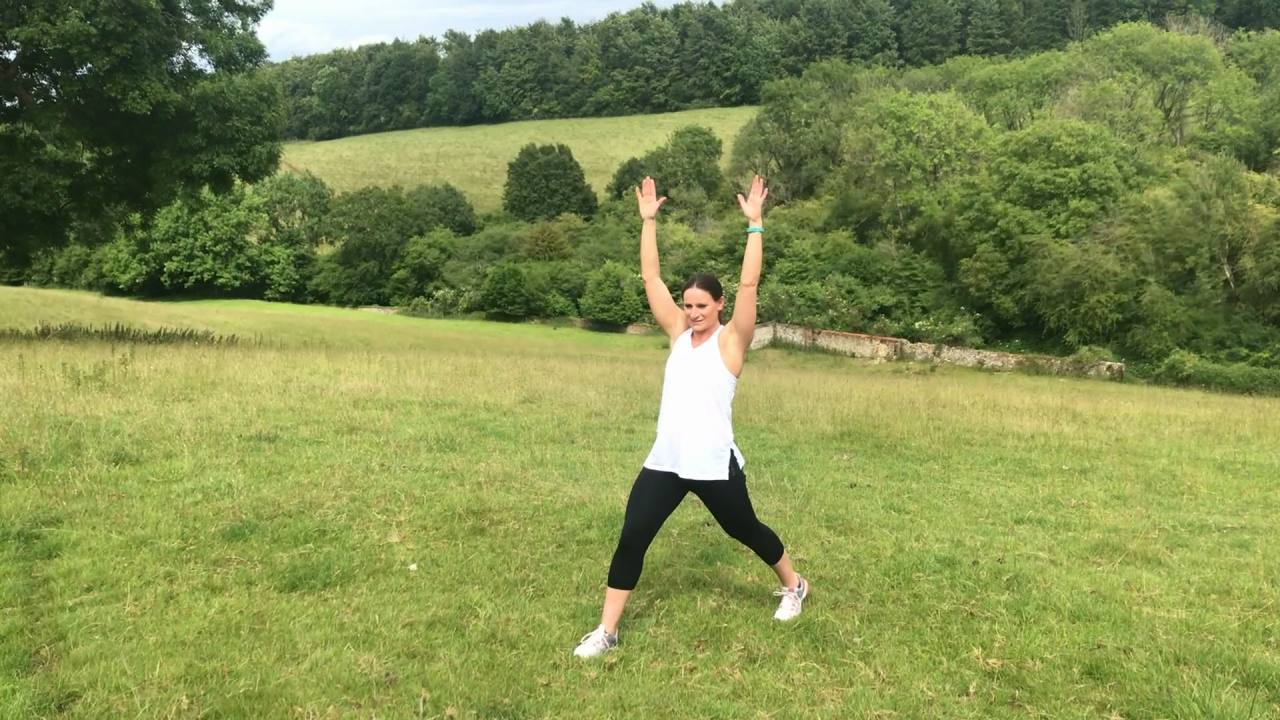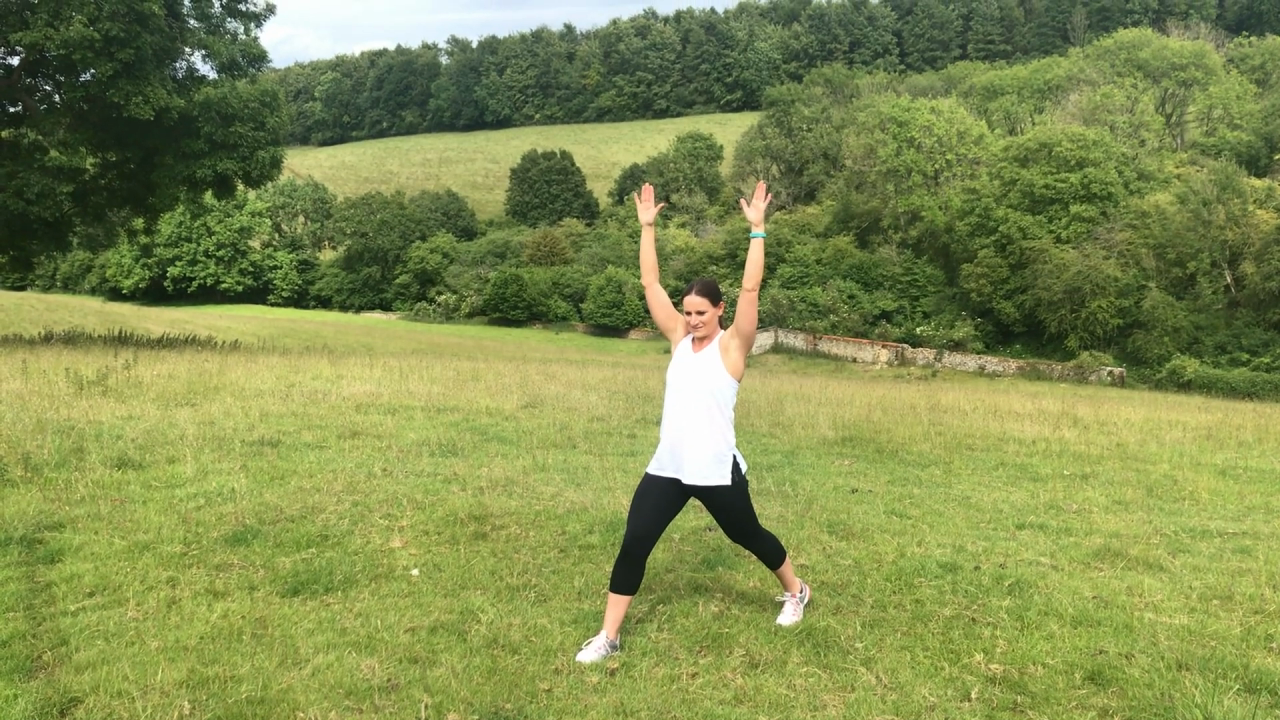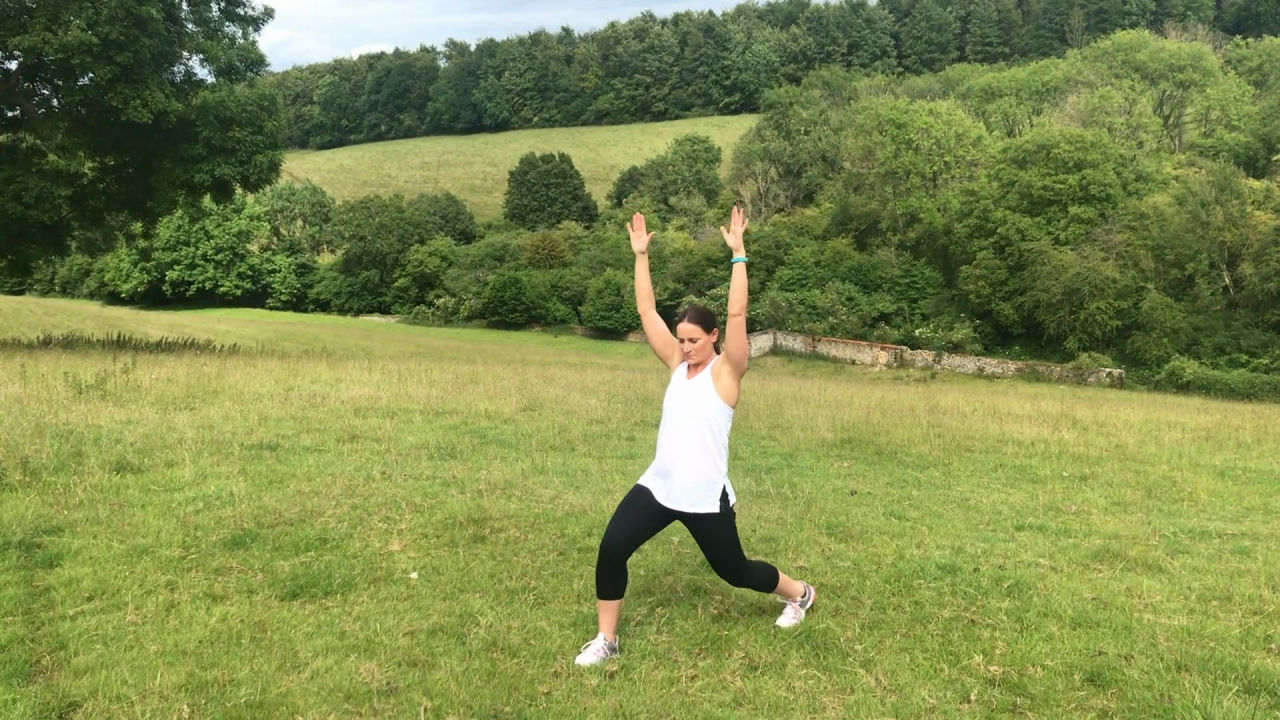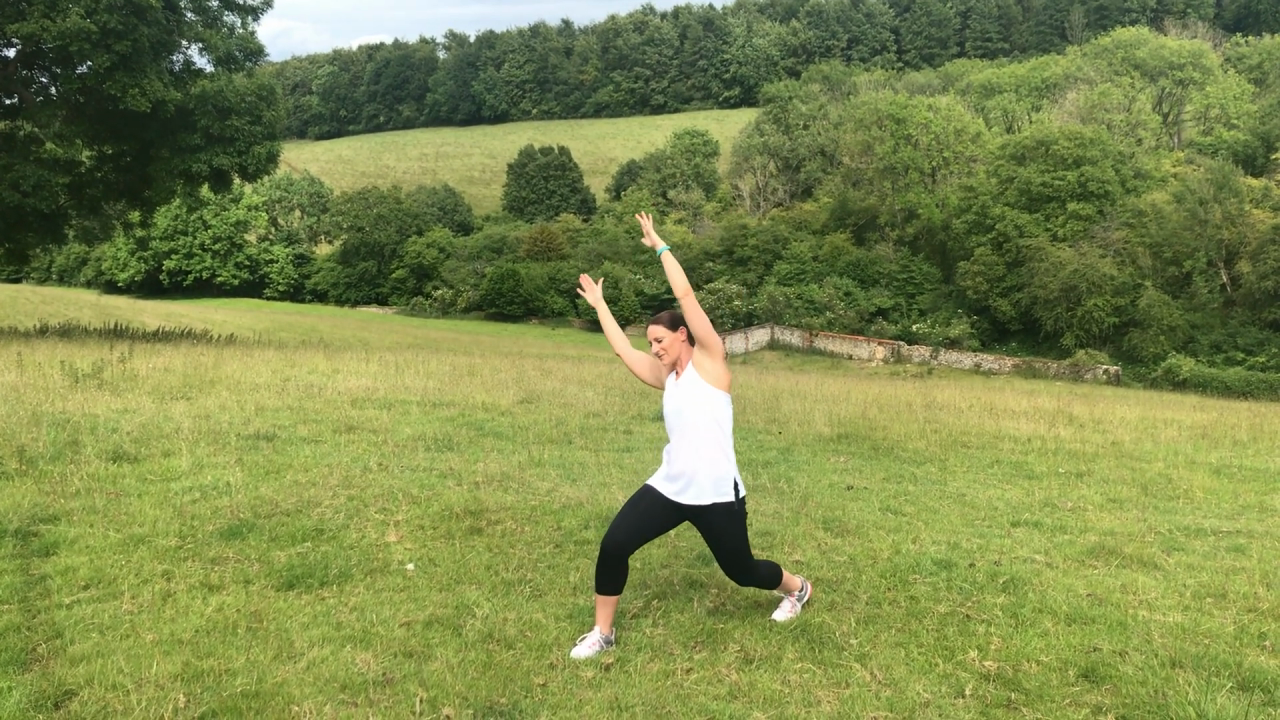
dt=1s
person 1, frame 1
left shoulder: (731, 340)
right shoulder: (678, 332)
left elbow: (749, 283)
right elbow: (651, 277)
left wrist: (754, 223)
right wrist: (648, 219)
left hip: (714, 465)
right hip: (665, 461)
left knee: (747, 531)
right knee: (631, 539)
left ankle: (793, 586)
right ankle: (606, 631)
person 1, frame 2
left shoulder: (732, 346)
right shoulder: (679, 338)
left elbow: (750, 289)
right elbow: (650, 283)
left wrist: (757, 229)
right wrist: (647, 227)
left hip: (717, 471)
right hip: (668, 467)
left knee: (750, 537)
right knee: (633, 546)
left ankle: (795, 591)
right ankle: (607, 637)
person 1, frame 3
left shoulder: (726, 371)
right shoulder: (677, 364)
left elbow: (737, 314)
right elbow: (646, 310)
left wrist: (738, 253)
right wrist: (641, 254)
left hip: (706, 496)
right hip: (659, 487)
left knee: (733, 570)
right knee: (611, 549)
left ankle: (799, 594)
right ankle: (606, 639)
person 1, frame 4
left shoulder: (709, 360)
right shoulder: (666, 376)
left elbow: (685, 296)
right elbow: (624, 348)
left wrist: (658, 245)
right wrist: (598, 304)
left hip: (717, 493)
right hip: (670, 488)
left knee: (741, 571)
right knee: (613, 546)
left ankle: (797, 588)
right ankle: (602, 633)
